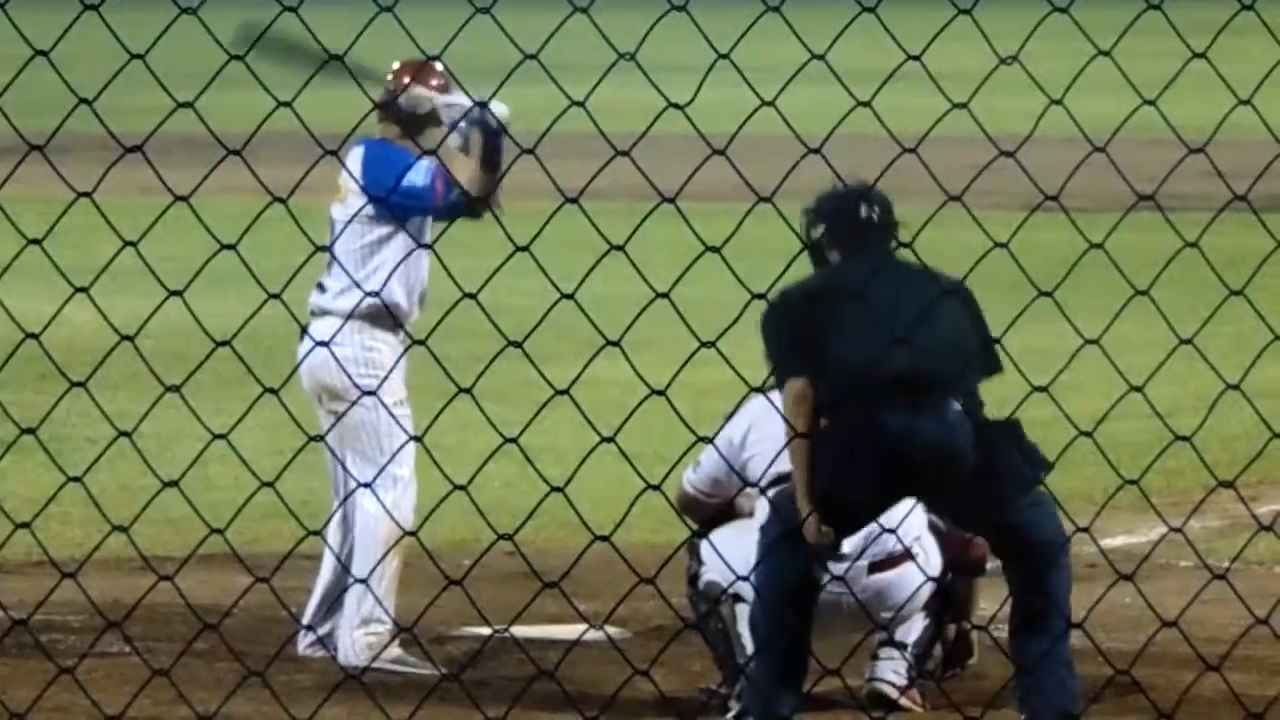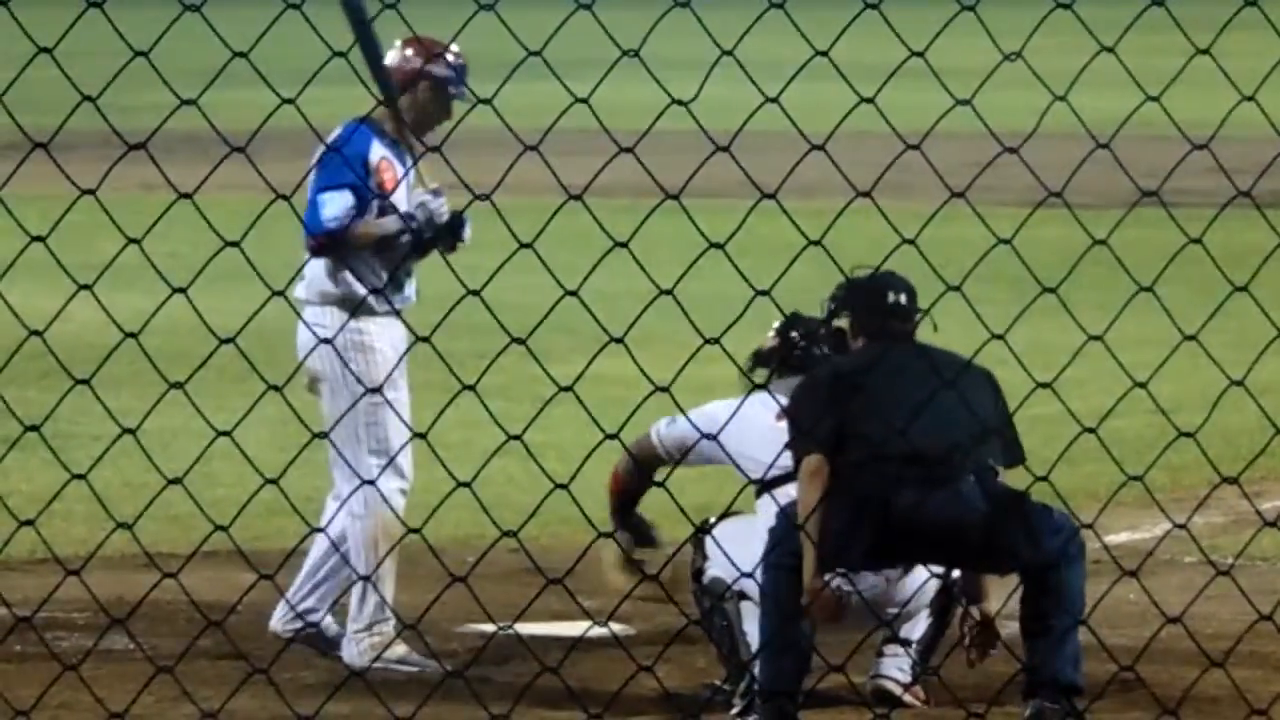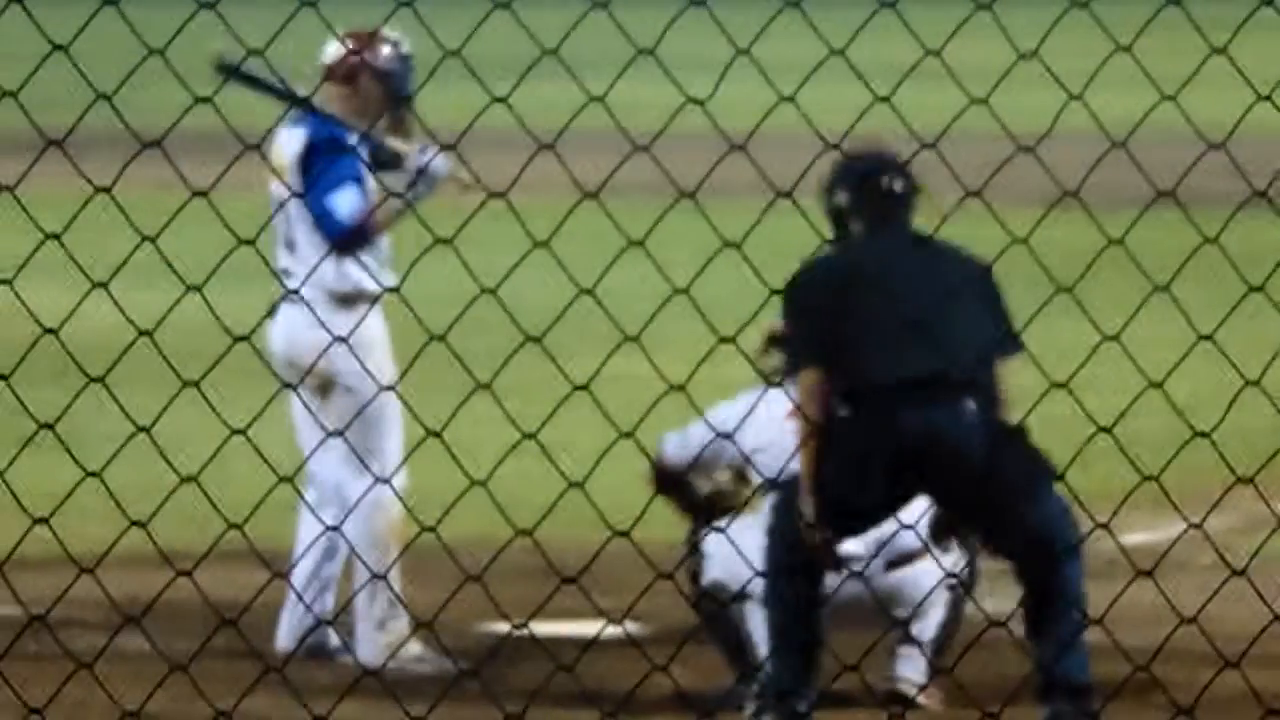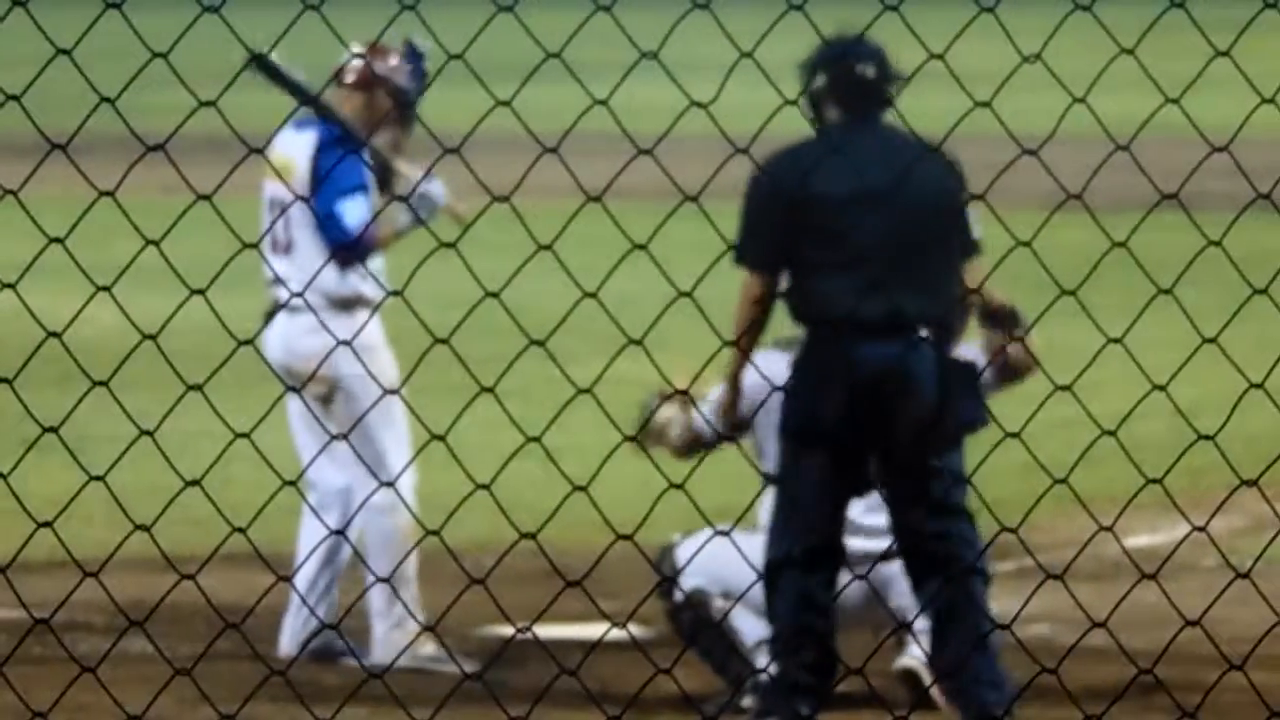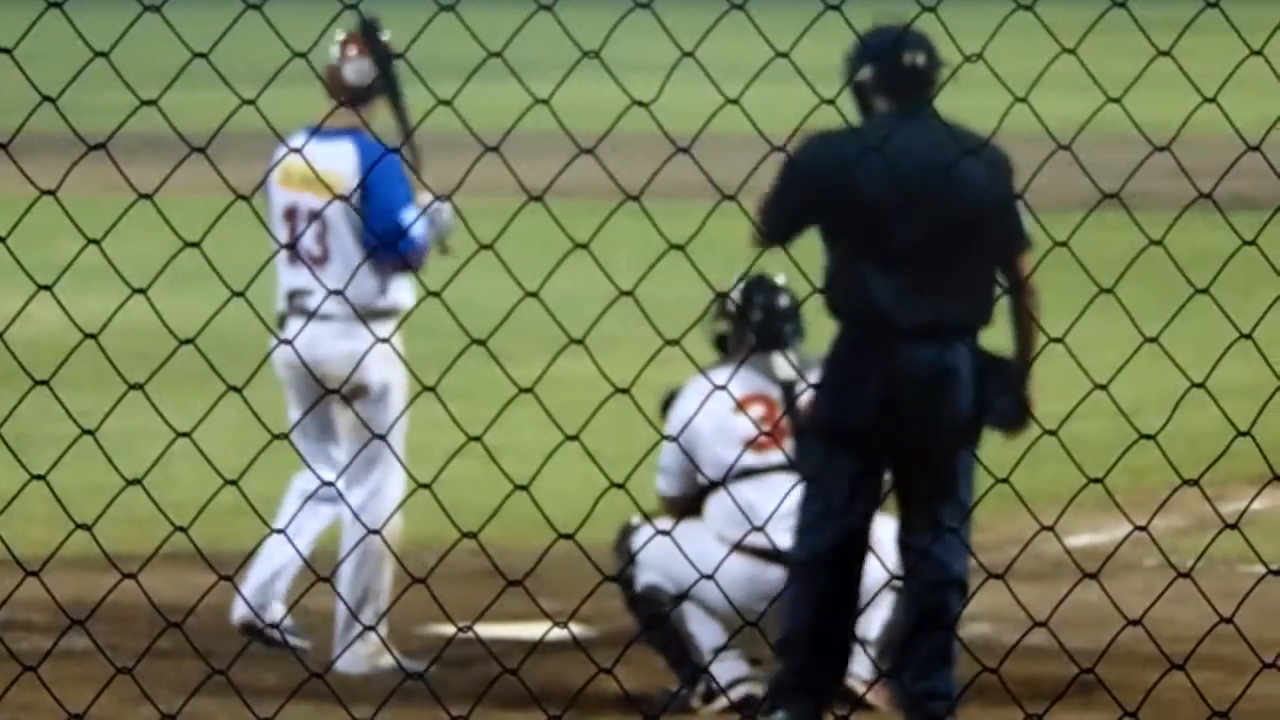
dt=0.7s
person 1, frame 1
left shoulder: (388, 160)
right shoulder: (380, 156)
left elbow: (477, 201)
right elbow: (457, 197)
left wrist: (490, 136)
right wrist: (458, 135)
left hip: (342, 345)
right hip: (358, 346)
left knee: (359, 493)
right knee: (388, 491)
left ankle: (323, 628)
right ankle: (366, 638)
person 1, frame 2
left shoulder: (398, 155)
right shoulder: (353, 144)
right elbow: (323, 235)
left wrist: (433, 233)
right wrist: (404, 224)
left hip: (377, 327)
right hip: (349, 328)
left knee: (362, 481)
right knee: (380, 481)
left ankle: (303, 610)
right ankle: (371, 637)
person 1, frame 3
left shoulder: (301, 131)
right shoulder: (328, 141)
left elbow: (387, 153)
right elbow: (350, 230)
right wrist: (415, 188)
left hip: (303, 324)
right hip: (338, 326)
left knee: (330, 484)
right knee: (375, 482)
left ankle: (304, 626)
right ankle: (383, 637)
person 1, frame 4
left shoulder: (293, 136)
right shoulder: (336, 147)
left elbow: (362, 181)
right elbow: (355, 241)
left wrist: (393, 125)
right wrist: (416, 210)
left hip: (292, 329)
right hip: (340, 331)
left knee: (331, 485)
right knee: (387, 481)
left ankle: (307, 629)
right ankle: (401, 636)
person 1, frame 5
left shoulder: (285, 154)
right shoulder: (372, 157)
right elbow: (408, 250)
right wrist: (433, 217)
left hip: (295, 336)
right hip: (359, 339)
left knee: (321, 475)
right knee: (373, 491)
left ankle: (261, 597)
right ankle: (360, 645)
person 2, frame 1
left shoulder: (799, 301)
right shoulder: (946, 288)
left elbow: (800, 394)
left wrist: (807, 501)
left hip: (865, 435)
right hip: (953, 432)
left knee: (787, 543)
right knee: (1039, 550)
person 2, frame 2
left shoulder: (827, 380)
right shoulder: (971, 374)
left elbow: (815, 469)
left wrist: (813, 573)
right wrist: (976, 596)
left hip: (877, 518)
right hip: (967, 515)
left knee: (789, 538)
right knee: (1059, 543)
person 2, frame 3
left shoulder: (821, 278)
right shoulder: (965, 268)
left elbow: (814, 389)
left wrist: (811, 496)
right wrist: (986, 508)
left hip: (878, 431)
right hip: (967, 426)
left knee: (793, 535)
right knee: (1050, 542)
person 2, frame 4
left shoulder: (787, 172)
right shoulder: (937, 168)
left elbow: (758, 290)
right elbow: (963, 283)
left wrist: (731, 379)
left hip: (833, 367)
right hip: (921, 363)
left knee: (803, 541)
right knee: (944, 540)
person 2, frame 5
left shoulder: (831, 155)
right shoulder: (984, 160)
left elbow: (765, 233)
right elbow: (1020, 279)
left wrist: (795, 171)
right wrist: (1020, 375)
left hip: (866, 362)
right hip: (952, 365)
left knee: (829, 535)
right knee: (938, 537)
person 3, frame 1
left shoulder: (763, 406)
left elbow: (693, 501)
left wrist: (745, 513)
right wrist: (960, 624)
right hip: (896, 580)
left knee: (710, 553)
right ankle: (895, 671)
person 3, frame 2
left shoulder: (744, 411)
left elbow: (639, 457)
left wrist: (625, 520)
right hip: (891, 576)
left knee: (714, 547)
left ankle: (756, 679)
right ankle: (895, 671)
person 3, frame 3
left shoulder: (754, 405)
left elbow: (666, 469)
left wrist: (708, 502)
right hip: (896, 575)
left knee: (713, 545)
right knee: (951, 546)
right ankle: (913, 673)
person 3, frame 4
left shoulder: (767, 369)
left elbow: (683, 438)
right elbow: (1016, 359)
right hip: (899, 582)
left knee: (681, 563)
left ankle: (765, 675)
right ankle: (921, 654)
person 3, frame 5
left shoulder: (702, 391)
left elbow: (675, 504)
left hip: (749, 579)
left knee: (640, 546)
right knee: (889, 536)
left ankle: (723, 680)
right ankle: (862, 671)
